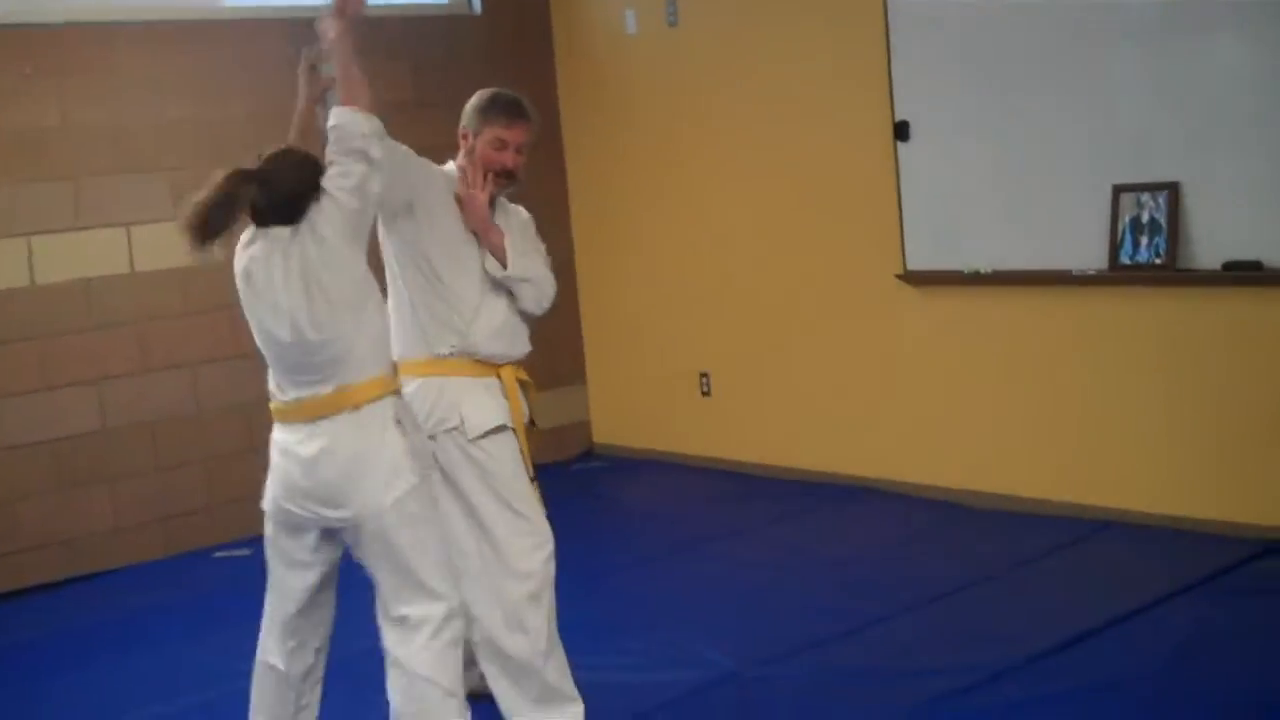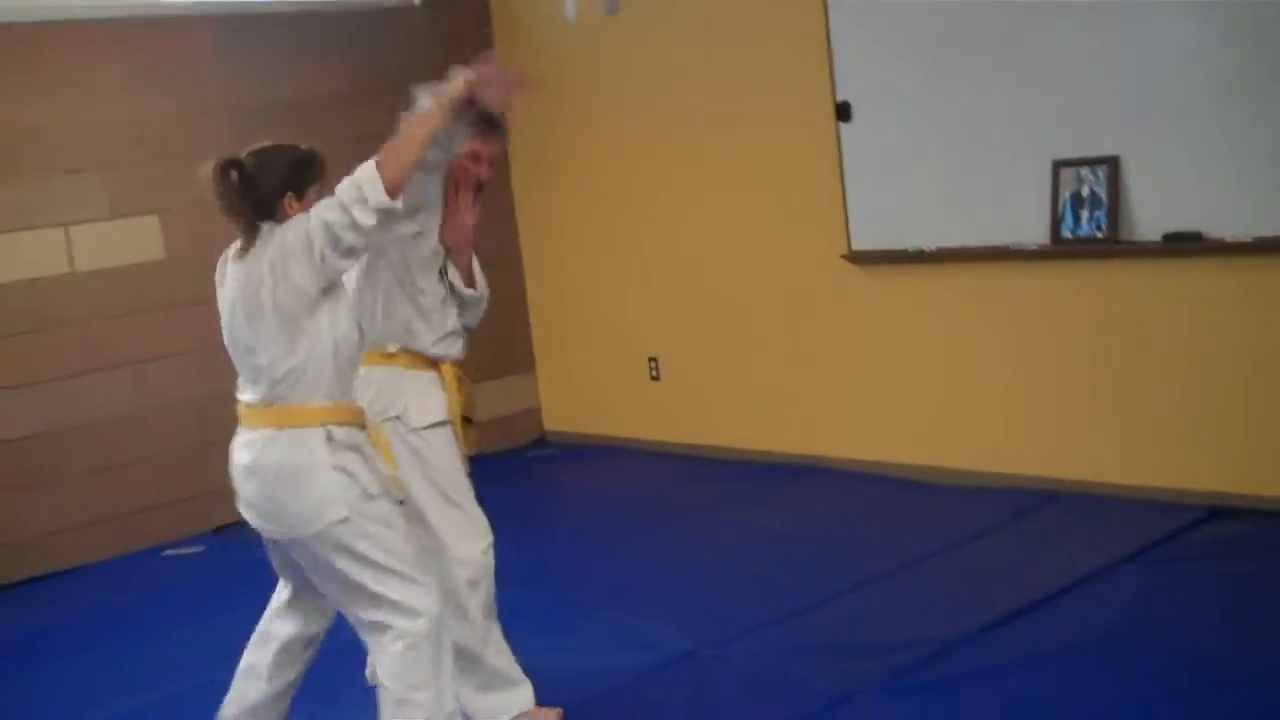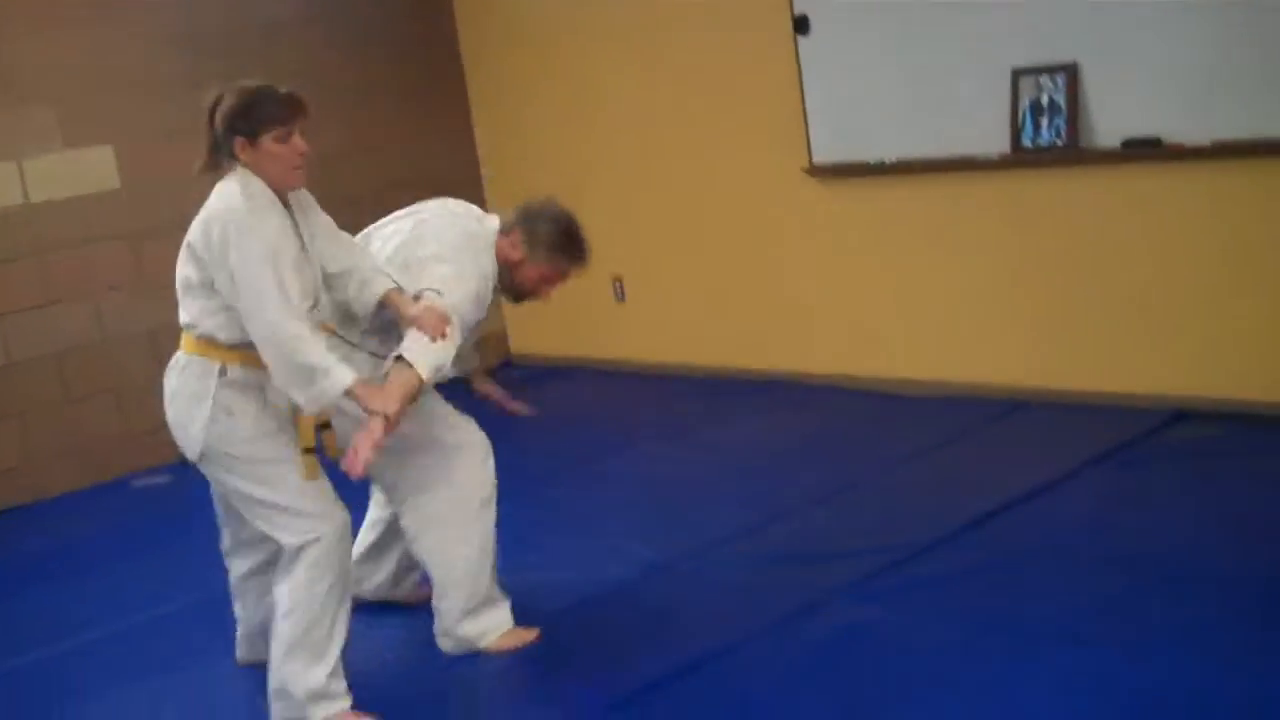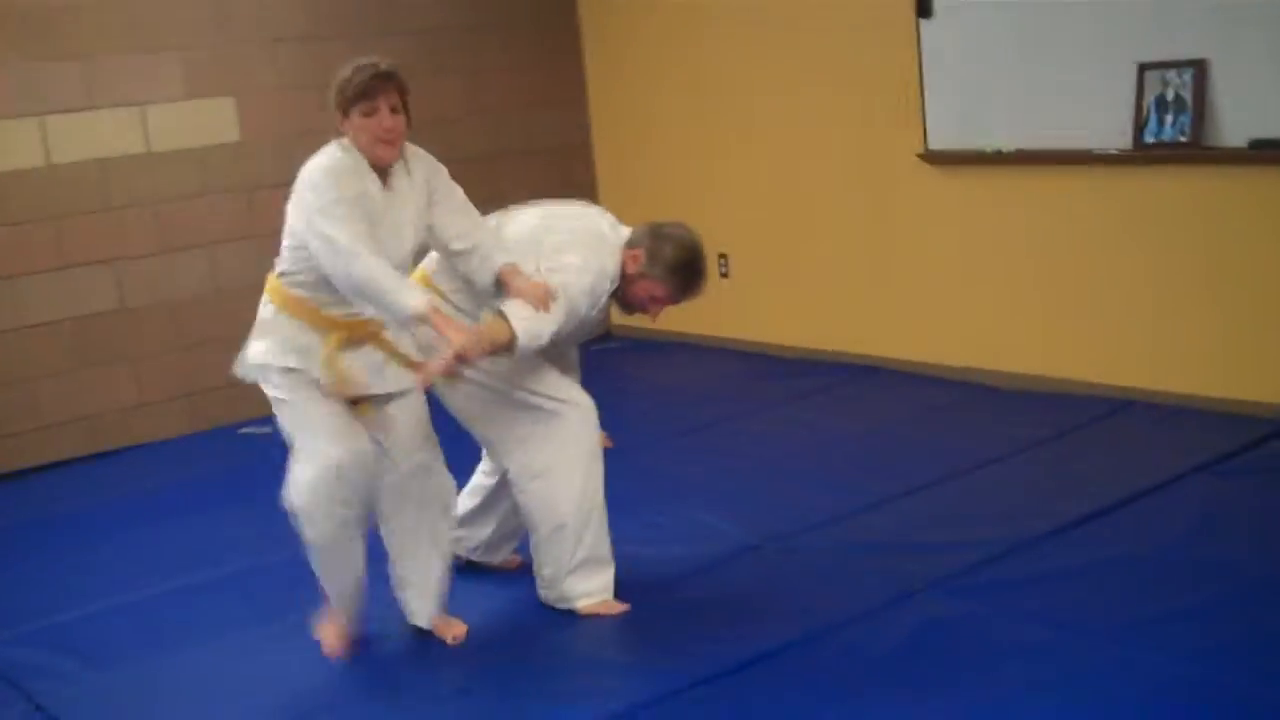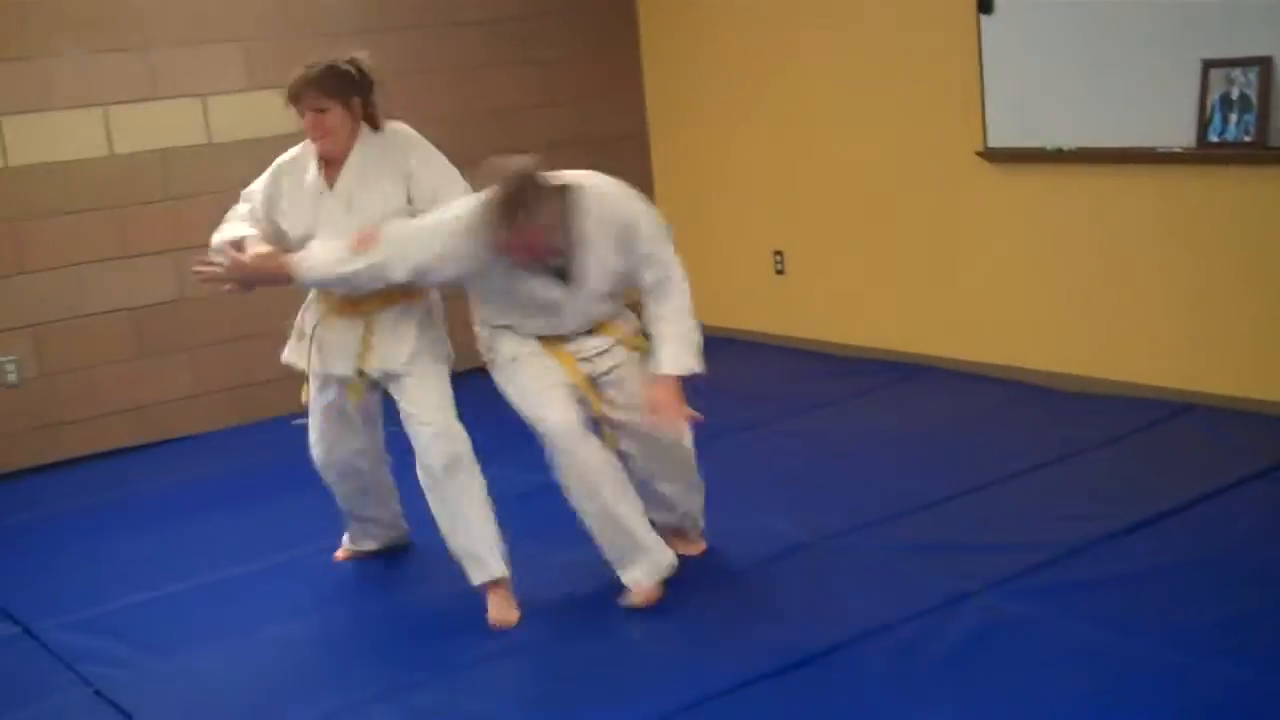
dt=0.4s
person 1, frame 1
left shoulder: (250, 256)
right shoulder: (329, 239)
left elbow: (262, 193)
right elbow: (356, 143)
left wrist: (305, 102)
left hip: (297, 457)
right hip: (366, 448)
left knee: (293, 618)
right knee: (421, 611)
person 1, frame 2
left shoulder: (238, 262)
right shoulder: (295, 253)
left elbow: (350, 210)
right elbow: (374, 187)
right wrist: (449, 97)
left hip: (261, 458)
right hip: (314, 463)
left knee: (304, 602)
right knee: (406, 610)
person 1, frame 3
left shoulder: (286, 199)
right shoulder: (239, 217)
left elbow: (342, 265)
right elbow: (280, 324)
left wrist: (406, 308)
right wrist: (365, 393)
left hip: (251, 387)
right hip: (223, 396)
left knee: (256, 532)
right knee: (316, 529)
left ankle: (261, 642)
person 1, frame 4
left shoulder: (418, 166)
right shoulder: (327, 177)
left elbow: (463, 236)
right elbow: (354, 263)
left wrist: (513, 280)
right wrist: (438, 320)
left hip: (370, 340)
right hip: (300, 341)
left knee: (413, 465)
right knee: (331, 472)
left ankle: (427, 602)
right ankle: (343, 601)
person 1, frame 5
left shoulder: (399, 144)
right shoulder: (292, 168)
right elbow: (244, 219)
right wrist: (250, 247)
left hip: (403, 319)
right hip: (335, 322)
left knee: (438, 439)
right knee: (338, 450)
left ankle: (490, 576)
right ankle: (377, 529)
person 2, frame 1
left shoulder: (514, 220)
right shoulder: (414, 187)
left elbow: (539, 295)
left wrist: (485, 229)
left hip: (488, 400)
right hip: (448, 402)
left knee: (462, 553)
right knee: (517, 554)
person 2, frame 2
left shoulder: (448, 213)
right shoulder: (409, 189)
left elbow: (470, 309)
left wrist: (460, 250)
right wrist: (479, 99)
left hip: (414, 391)
right hip: (392, 393)
left knee: (416, 541)
right knee: (455, 545)
person 2, frame 3
left shoulder: (467, 225)
right shoulder: (467, 268)
right elbow: (431, 342)
left wrist: (480, 384)
right wrist: (383, 421)
left hip: (337, 344)
right hip: (341, 361)
left knee: (410, 468)
right knee: (459, 457)
left ankle: (375, 579)
right ankle: (472, 622)
person 2, frame 4
left shoulder: (605, 239)
right shoulder: (586, 269)
left elbow: (558, 329)
right elbow: (533, 314)
left wrist: (566, 395)
right wrist: (470, 348)
left hip: (469, 314)
right hip: (450, 324)
left knee: (536, 429)
right knee: (564, 425)
left ankle: (471, 540)
right ankle: (575, 583)
person 2, frame 5
left shoulder: (618, 209)
right shoulder: (470, 230)
left elbow: (666, 287)
right elbow: (368, 253)
left wrist: (667, 375)
right wrist: (255, 268)
left hip: (602, 332)
right hip: (520, 341)
left knee: (658, 431)
right knee: (564, 431)
left ankle: (675, 522)
right ankle: (642, 563)
